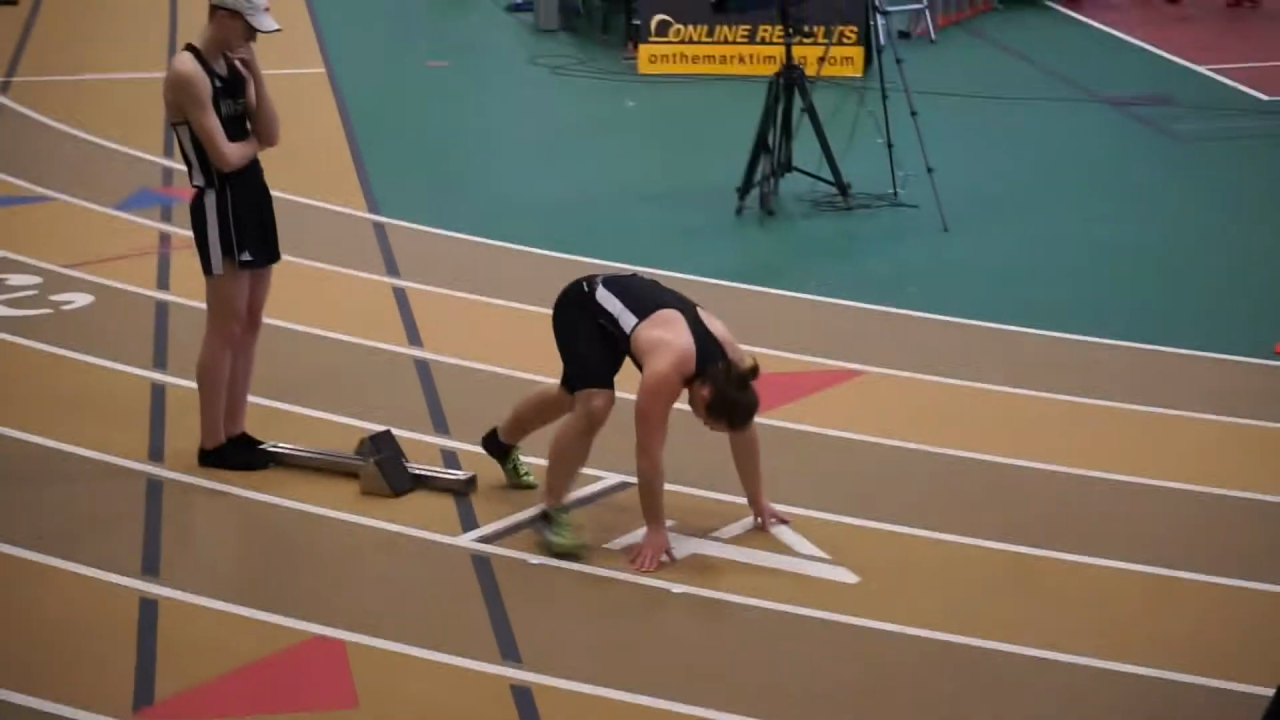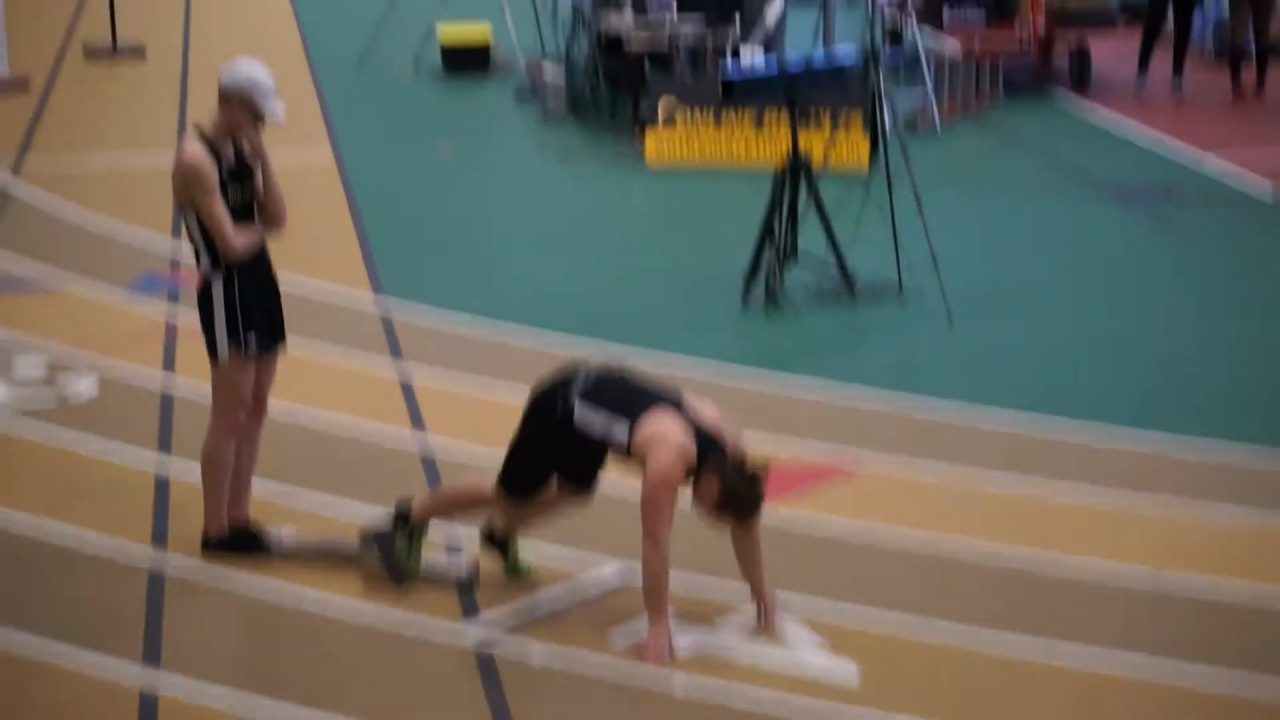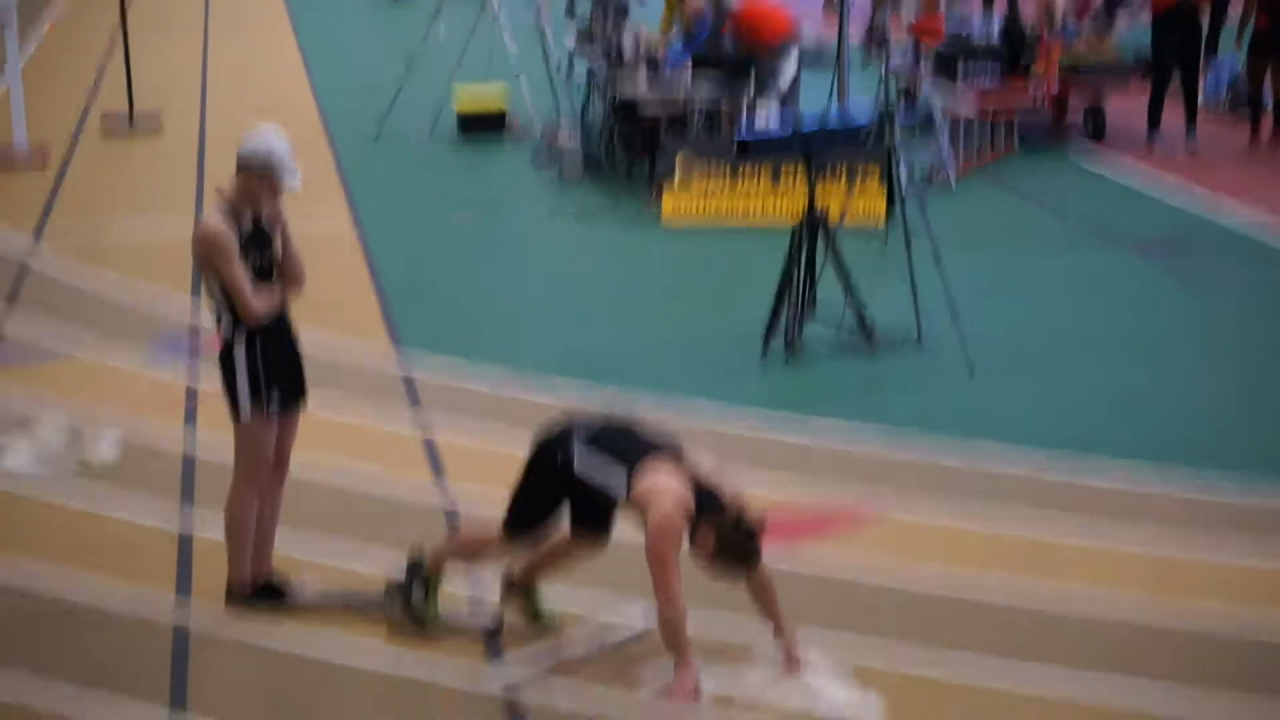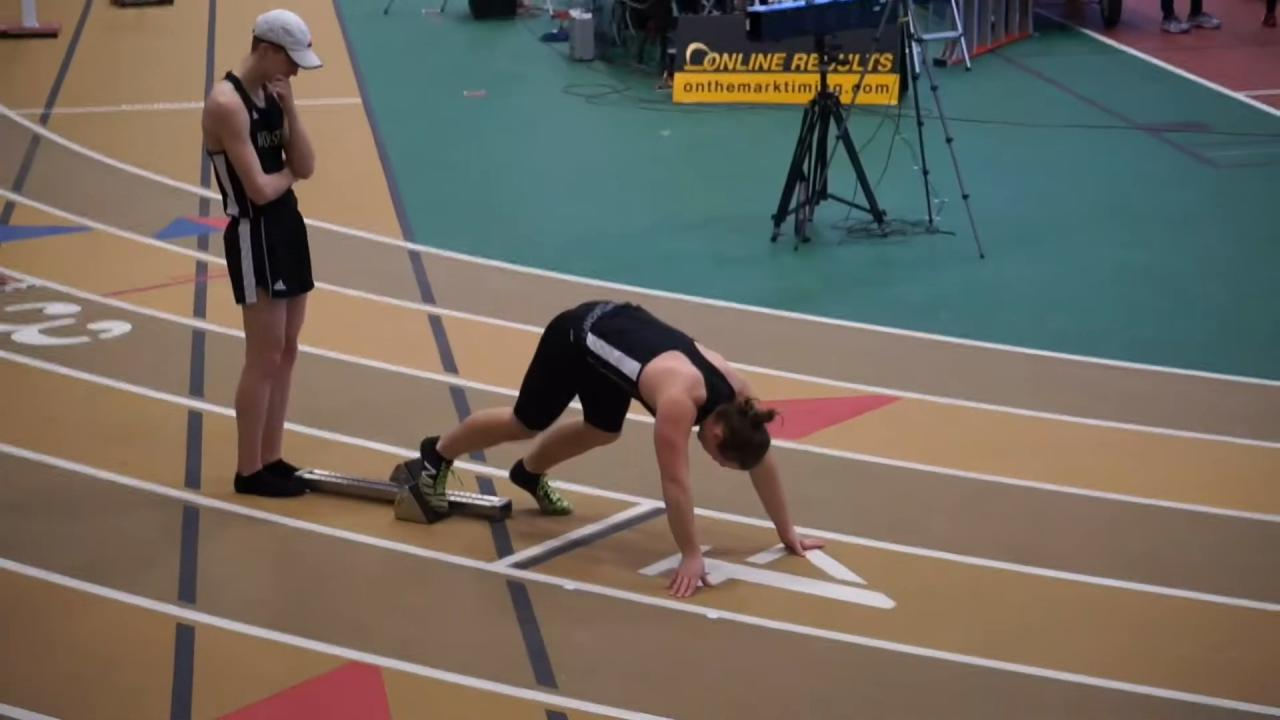
dt=0.4s
person 1, frame 1
left shoulder: (234, 66)
right shoulder: (187, 73)
left elbow: (270, 136)
right elbow: (225, 157)
left wrist: (256, 76)
right wrist: (253, 142)
left hip: (253, 196)
right hip: (220, 206)
left knee: (249, 324)
right knee: (225, 329)
left ankle: (234, 429)
right ankle: (213, 443)
person 1, frame 2
left shoulder: (244, 151)
right shoulder: (196, 159)
left elbow: (277, 220)
right elbow: (231, 244)
left wrist: (264, 162)
right wrist: (259, 229)
left hip: (260, 282)
right hip: (227, 292)
left knee: (255, 410)
right knee: (229, 415)
left ankle: (237, 516)
right ankle: (216, 529)
person 1, frame 3
left shoulder: (262, 218)
right shoulder: (216, 229)
left elbow: (294, 283)
right elbow: (252, 307)
left wrist: (283, 230)
right wrist: (279, 290)
left hip: (280, 345)
right hip: (248, 353)
left knee: (277, 468)
right knee: (252, 473)
left ankle: (261, 572)
right ankle: (240, 582)
person 1, frame 4
left shoulder: (271, 95)
right shoulder: (226, 104)
left elbow: (305, 167)
right elbow: (259, 190)
left wrist: (290, 108)
right wrist: (287, 171)
left hip: (287, 227)
right hip: (254, 236)
left knee: (286, 352)
right knee: (264, 358)
left ankle: (271, 458)
right ankle: (249, 470)
person 2, frame 1
left shoulder: (732, 361)
right shoulder: (668, 369)
left elbow: (743, 432)
right elbow: (648, 453)
left wrist: (757, 501)
right wrist: (655, 530)
left hip: (618, 297)
right hip: (583, 304)
left knee: (574, 394)
right knee: (595, 407)
left ankle: (502, 440)
right ankle: (551, 513)
person 2, frame 2
left shoulder: (727, 448)
right shoulder: (672, 460)
left elbow: (744, 524)
right elbow: (655, 545)
left wrist: (759, 593)
right wrist: (658, 624)
left hip: (596, 394)
right hip: (566, 403)
left knee: (573, 491)
right knee: (510, 498)
left ankle: (500, 535)
right ankle: (410, 517)
person 2, frame 3
left shoulder: (727, 502)
right shoulder: (671, 511)
left elbow: (755, 571)
right elbow: (668, 595)
left wrist: (785, 637)
right wrist: (685, 669)
left hip: (600, 441)
right hip: (563, 453)
left knee: (590, 538)
right knee: (515, 534)
left ankle: (520, 583)
right ankle: (429, 570)
person 2, frame 4
left shoulder: (738, 393)
right shoulder: (681, 399)
left elbow: (763, 463)
right elbow: (675, 482)
left wrist: (787, 531)
right wrist: (691, 556)
left hip: (615, 324)
right hip: (577, 336)
left knee: (602, 432)
right knee: (524, 424)
left ankle: (529, 473)
right ankle: (437, 454)
